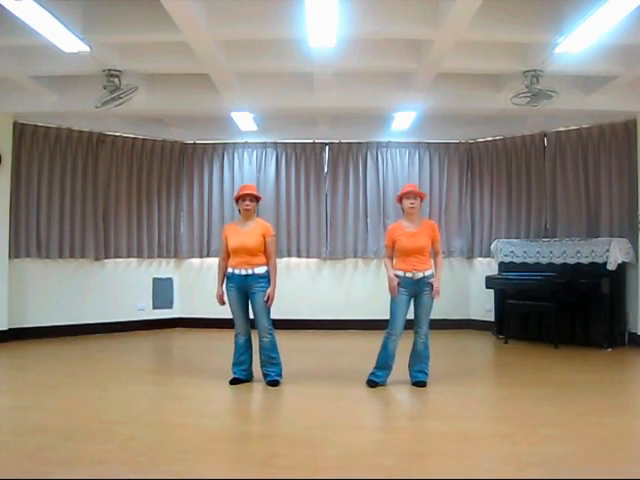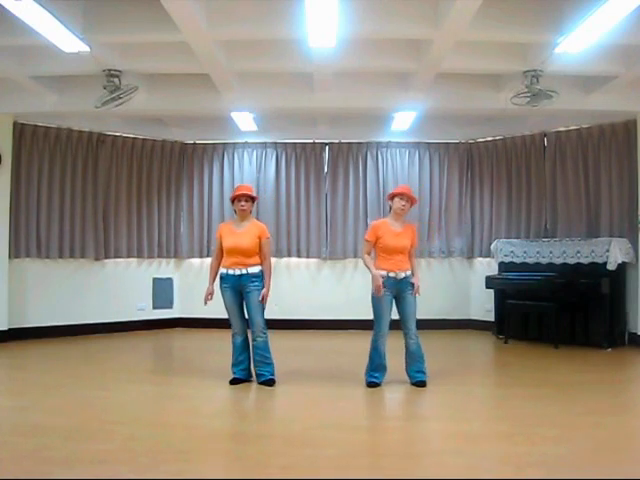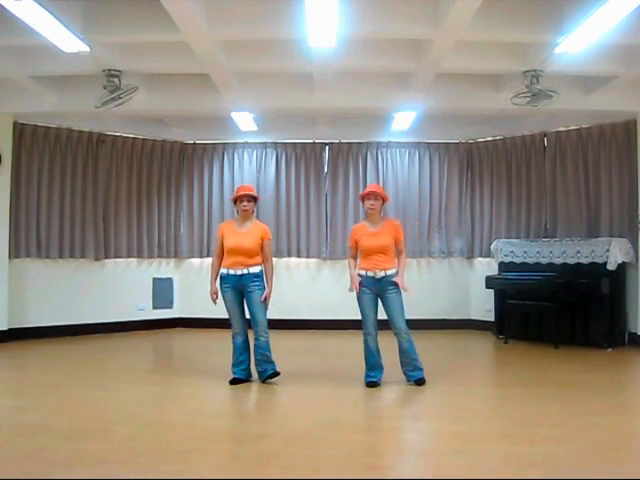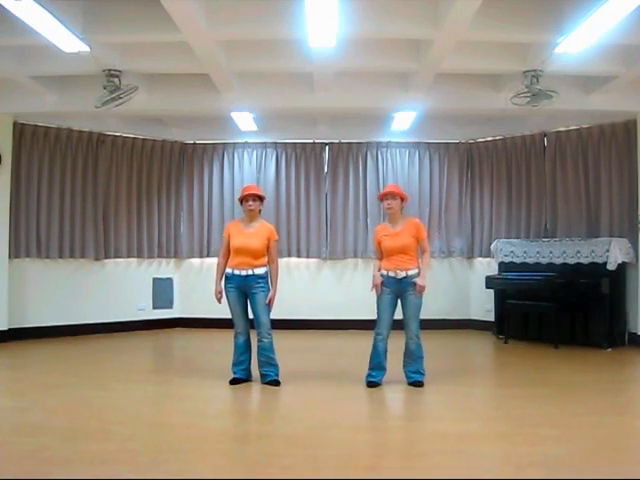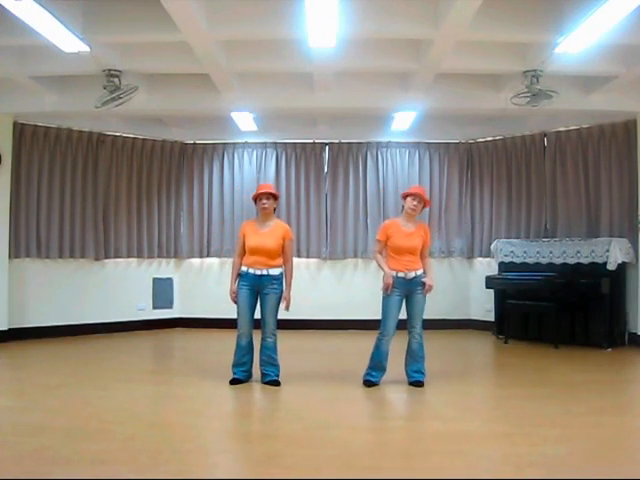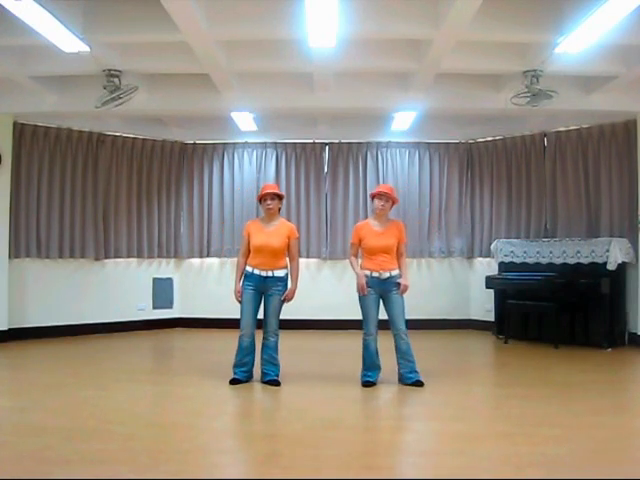
dt=0.7s
person 1, frame 1
left shoulder: (431, 226)
right shoulder: (394, 229)
left elbow: (438, 254)
right elbow: (388, 257)
left wrist: (437, 277)
right wrist: (390, 275)
left hip: (425, 281)
right hip: (403, 282)
left knee: (422, 331)
right knee: (395, 330)
left ankle: (419, 374)
right ankle: (379, 374)
person 1, frame 2
left shoulder: (411, 229)
right shoulder: (377, 226)
right elbow: (366, 254)
left wrist: (415, 276)
right wrist: (375, 273)
left hip: (405, 282)
right hip: (384, 281)
left knee: (411, 330)
right knee: (381, 331)
left ankle: (417, 374)
right ankle: (375, 375)
person 1, frame 3
left shoulder: (394, 225)
right shoulder: (357, 230)
left elbow: (401, 253)
right elbow: (352, 257)
left wrist: (400, 275)
right wrist: (353, 275)
left hip: (389, 280)
right hip: (366, 282)
left knee: (400, 327)
right knee: (369, 331)
left ankle: (414, 372)
right ankle: (373, 375)
person 1, frame 4
left shoulder: (415, 224)
right shoulder: (380, 230)
left elbow: (425, 252)
left wrist: (422, 276)
right wrist: (375, 274)
left hip: (410, 280)
right hip: (387, 281)
left knee: (412, 330)
right knee: (381, 330)
left ankle: (415, 374)
right ankle: (375, 374)
person 1, frame 5
left shoulder: (423, 229)
right shoulder: (388, 226)
right elbow: (377, 253)
left wrist: (429, 276)
right wrist: (386, 271)
left hip: (417, 281)
right hip: (395, 282)
left knee: (416, 330)
right knee: (387, 330)
left ankle: (416, 374)
right ankle: (374, 374)
person 1, frame 6
left shoulder: (397, 227)
right shoulder: (361, 227)
left elbow: (401, 255)
right elbow: (352, 255)
left wrist: (404, 277)
right wrist: (359, 273)
left hip: (392, 281)
right hip: (369, 281)
left knee: (400, 330)
right knee: (370, 331)
left ankle: (409, 374)
right ankle: (370, 374)
person 2, frame 1
left shoulder: (264, 227)
right shoulder: (228, 229)
left elbow: (271, 259)
right elbow: (223, 259)
left wrist: (272, 286)
right wrist: (219, 286)
left hip: (258, 279)
right hip: (234, 280)
left knee: (264, 328)
right knee: (240, 329)
left ankle: (272, 373)
right ankle: (242, 372)
person 2, frame 2
left shoulder: (260, 228)
right shoulder: (223, 228)
left elbow: (266, 260)
right elbow: (217, 258)
left wrist: (266, 286)
right wrist: (210, 284)
left hip: (252, 279)
right hip: (228, 280)
left knee: (258, 327)
right knee: (237, 329)
left ankle: (265, 373)
right ankle: (241, 372)
person 2, frame 3
left shoulder: (262, 229)
right shoulder: (224, 227)
left elbow: (267, 261)
right elbow: (217, 257)
left wrist: (269, 287)
right wrist: (213, 283)
left hip: (253, 279)
right hip: (229, 280)
left knee: (260, 325)
right knee: (238, 329)
left ankle: (266, 369)
right ankle: (241, 373)
person 2, frame 4
left shoulder: (269, 230)
right shoulder: (231, 227)
left elbow: (273, 262)
right elbow: (223, 257)
left wrist: (274, 288)
right wrist: (218, 283)
left hip: (258, 279)
right hip: (234, 280)
left knee: (264, 328)
right knee: (240, 329)
left ankle: (269, 374)
right ankle: (241, 372)
person 2, frame 5
left shoulder: (284, 229)
right shoulder: (246, 227)
left elbow: (288, 261)
right elbow: (238, 257)
left wrist: (288, 289)
right wrist: (233, 283)
left hip: (272, 280)
right hip: (247, 278)
left knee: (269, 330)
right knee: (243, 329)
left ankle: (270, 374)
right ankle: (241, 372)
person 2, frame 6
left shoulder: (289, 228)
right shoulder: (251, 226)
left elbow: (294, 259)
right elbow: (243, 256)
left wrist: (293, 286)
right wrist: (237, 282)
left hip: (277, 281)
right hip: (252, 278)
left knee: (271, 330)
right knee: (246, 329)
left ankle: (270, 374)
right ankle: (242, 372)
